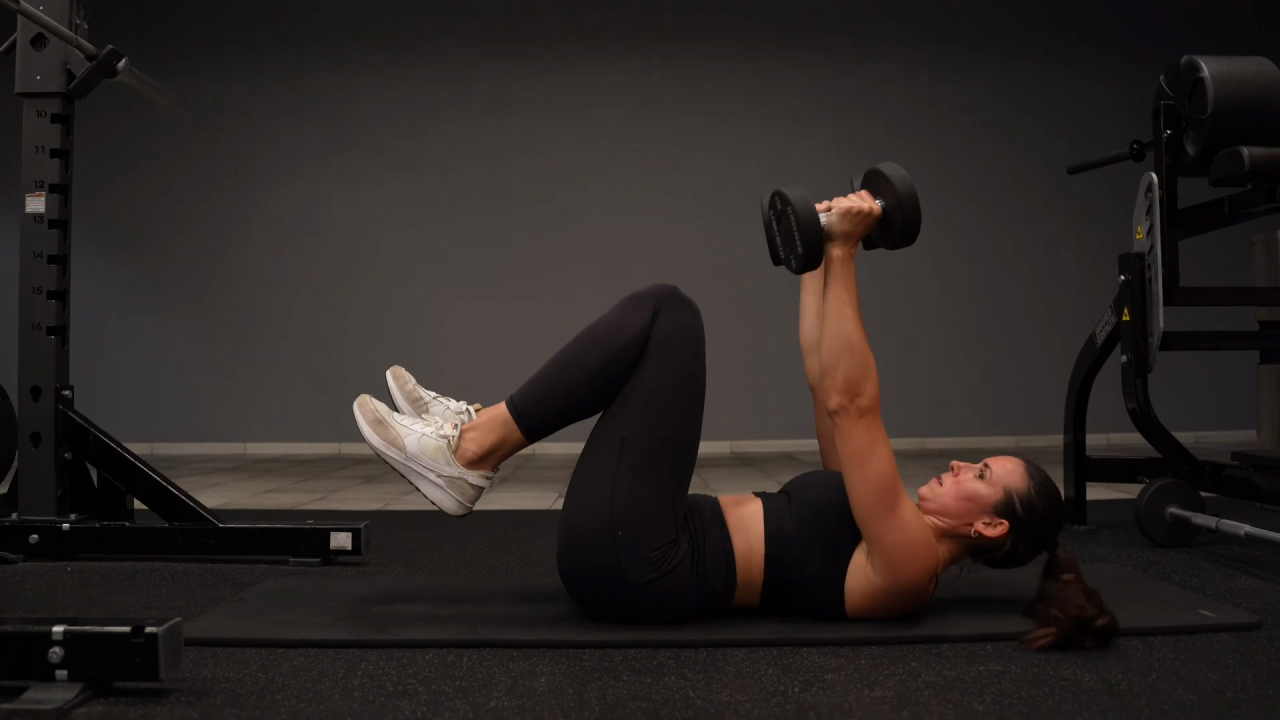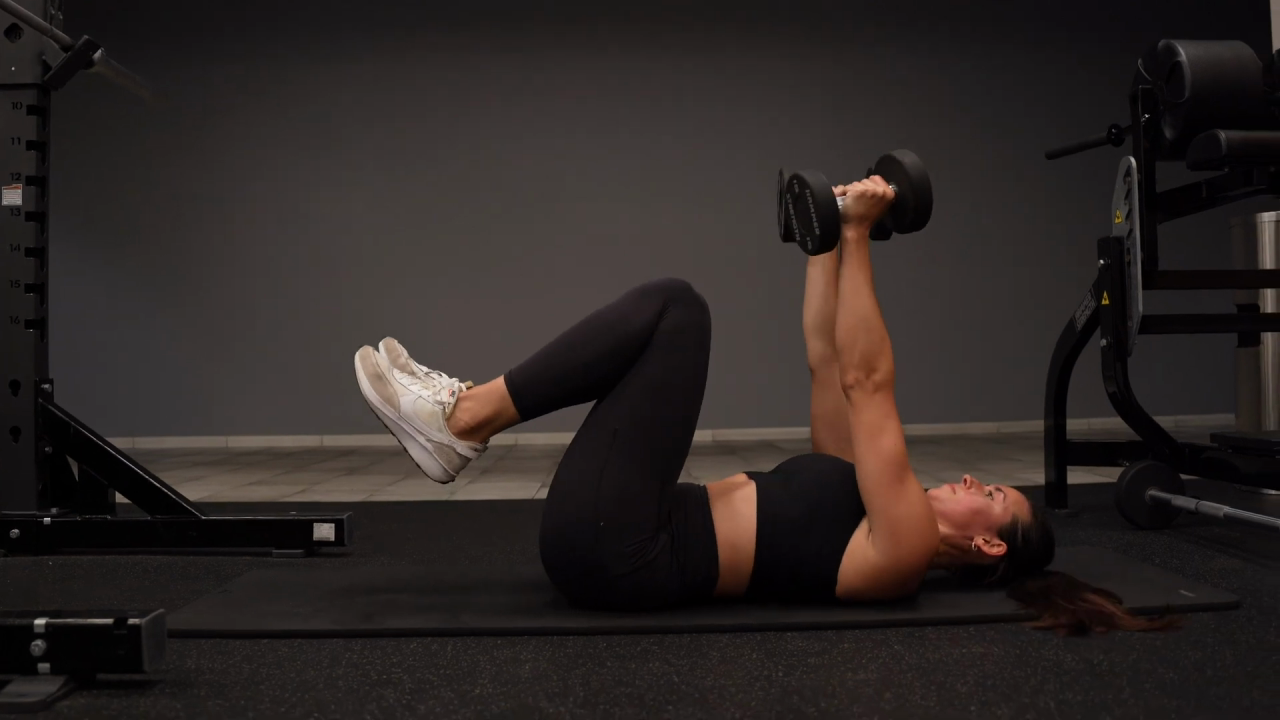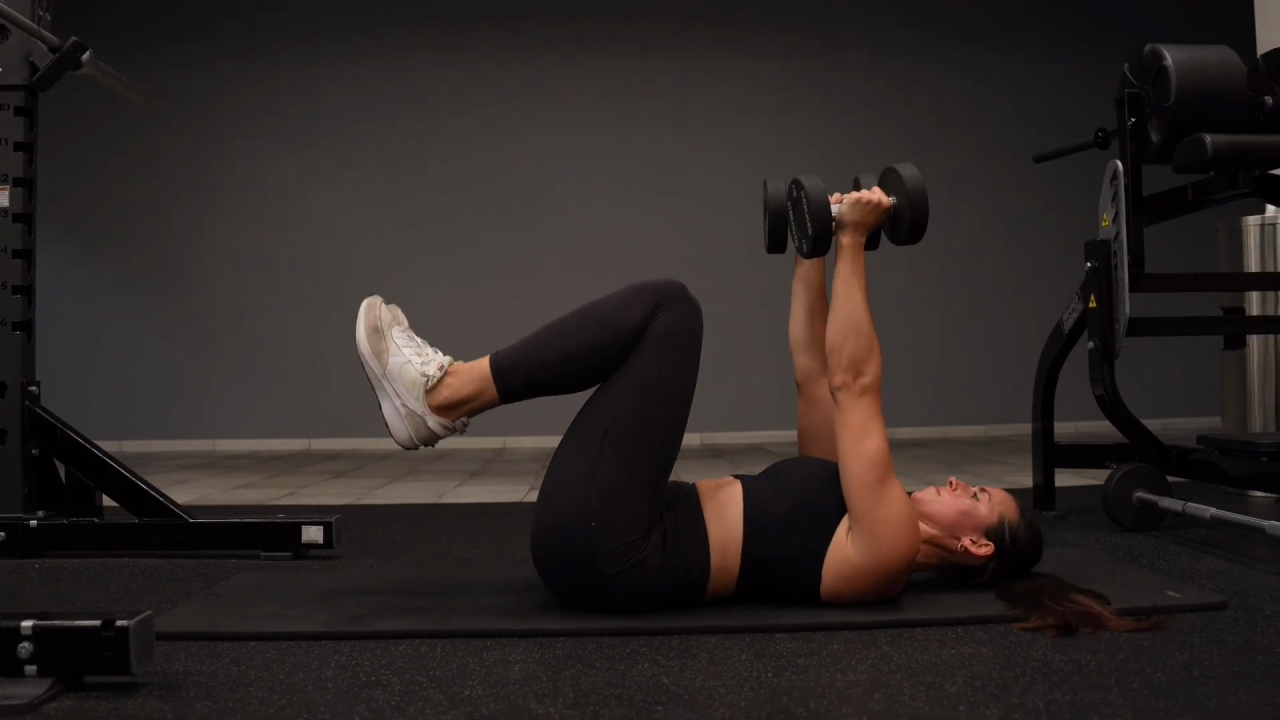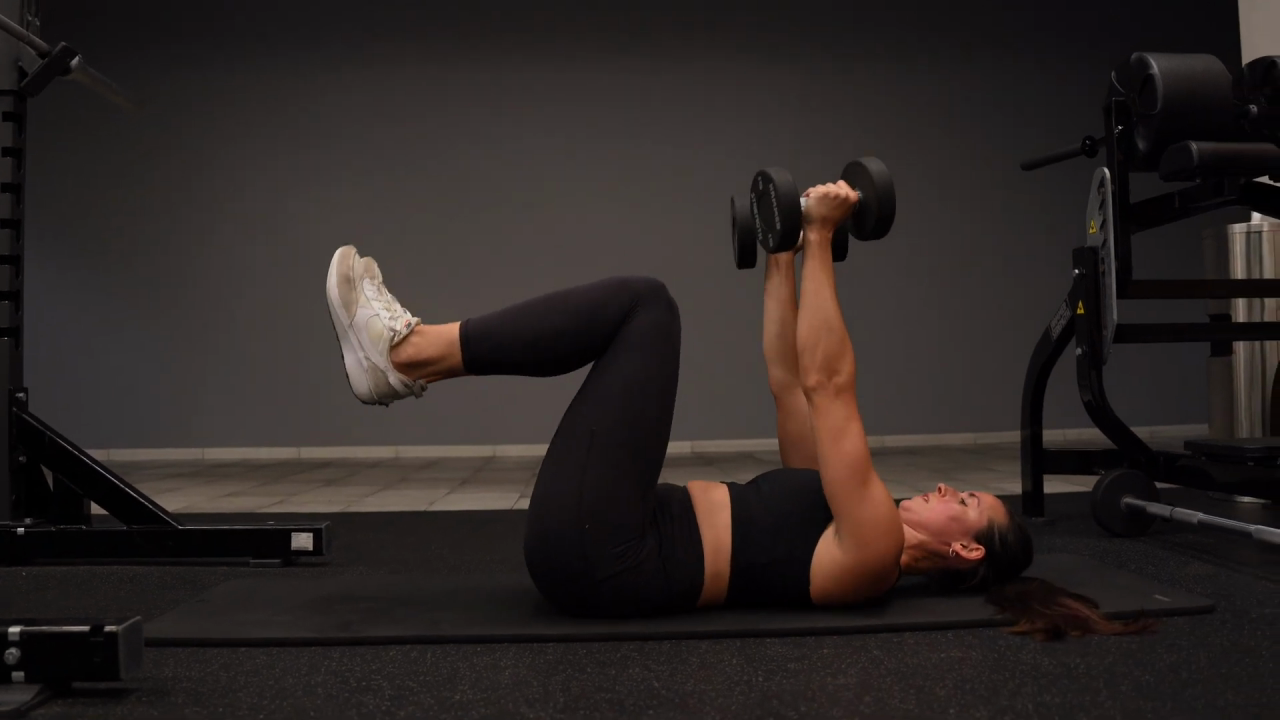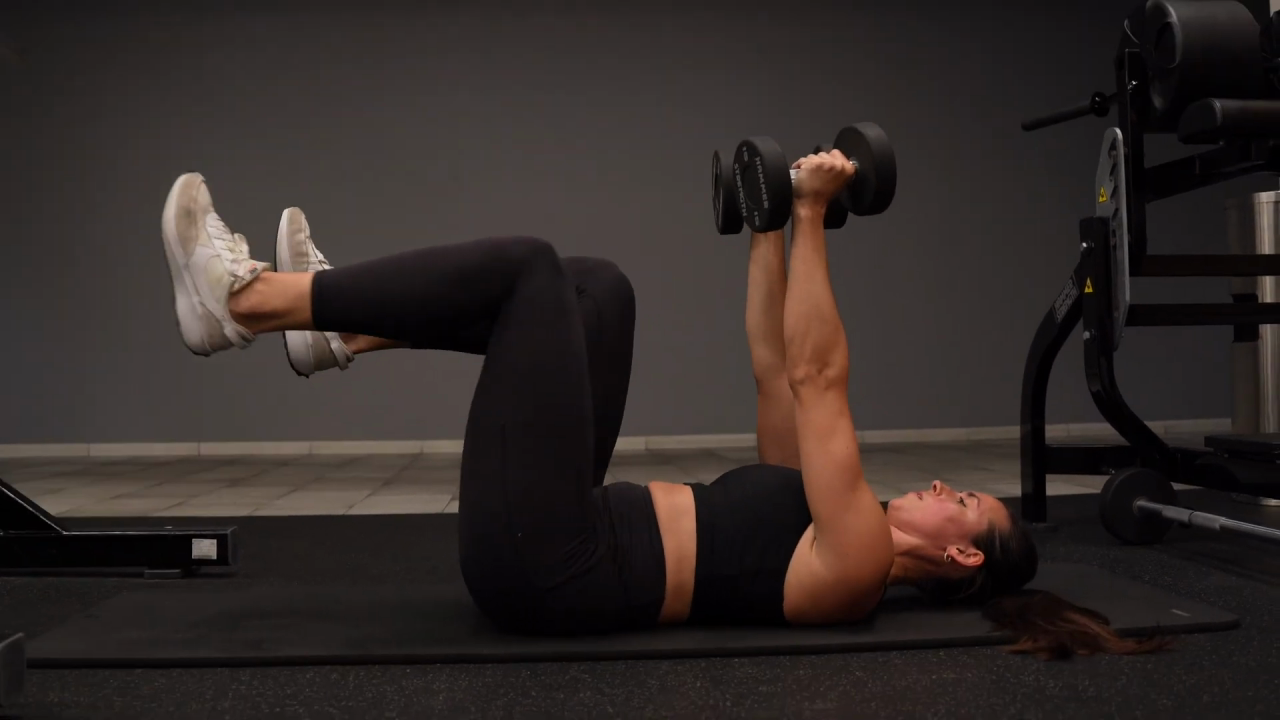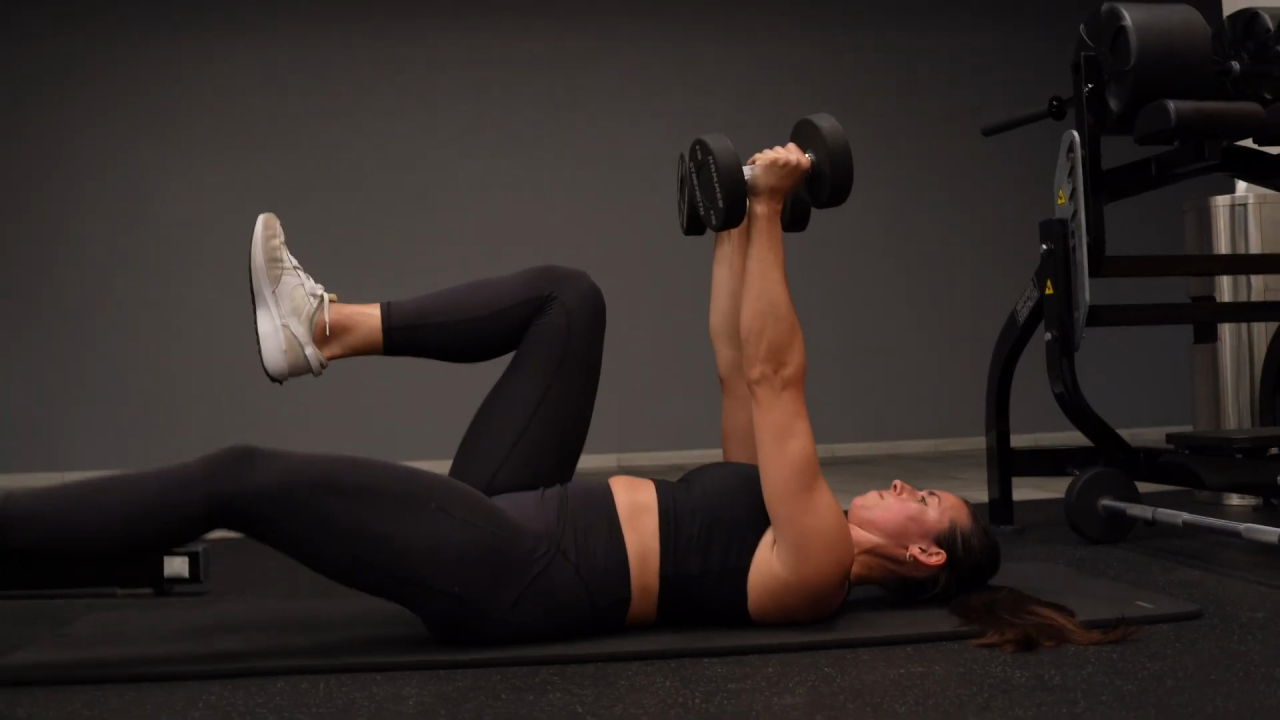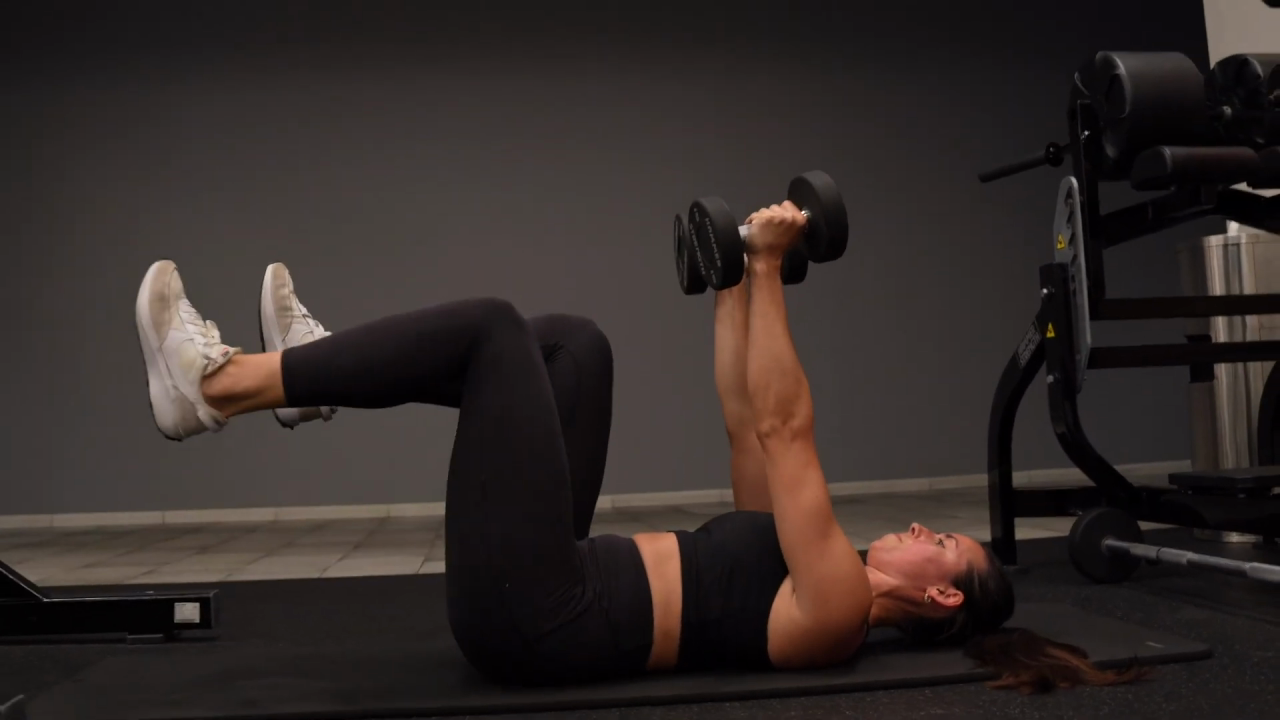
dt=0.7s
person 1, frame 1
left shoulder: (908, 566)
right shoulder: (896, 526)
left elbow: (851, 405)
right elbow: (828, 384)
left wrist: (844, 254)
right wrist: (815, 257)
left hip: (630, 564)
right hip: (639, 556)
left knee: (664, 315)
right knee: (661, 325)
left ankle: (473, 454)
right ankle: (473, 434)
person 1, frame 2
left shoulder: (907, 544)
right shoulder: (862, 501)
left elbow: (868, 384)
right elbow: (824, 362)
left wrist: (858, 235)
right wrist: (825, 242)
left hip: (612, 554)
right hip: (610, 542)
left knee: (675, 308)
right knee: (666, 320)
left ankle: (464, 424)
right ankle: (463, 411)
person 1, frame 3
left shoulder: (886, 549)
right shoulder: (856, 522)
left elbow: (854, 386)
right elbow: (814, 374)
left wrist: (853, 242)
right wrist: (811, 249)
left hip: (601, 550)
right hip: (599, 539)
left knee: (667, 308)
right knee: (659, 320)
left ankle: (444, 396)
right ankle: (447, 389)
person 1, frame 4
left shoulder: (873, 554)
right shoulder: (843, 524)
left elbow: (827, 386)
right elbow: (788, 381)
left wrist: (820, 240)
right wrist: (781, 254)
left hip: (597, 557)
right hip: (596, 543)
left knee: (645, 306)
right knee: (635, 317)
left ankle: (408, 350)
right ankle: (412, 357)
person 1, frame 5
left shoulder: (855, 567)
right shoulder: (819, 528)
left elbow: (816, 380)
right elbow: (772, 369)
left wrist: (811, 218)
right wrist: (769, 229)
left hip: (547, 568)
right hip: (563, 545)
left knee: (531, 268)
right knee: (595, 287)
left ankle: (253, 298)
right ankle: (342, 328)
person 1, frame 6
left shoulder: (816, 564)
right shoulder: (787, 524)
left elbow: (775, 381)
right elbow: (734, 366)
left wrist: (770, 215)
right wrist: (730, 224)
left hip: (500, 576)
right hip: (505, 525)
left knee: (239, 477)
right knee: (568, 296)
right ankle: (325, 327)
person 1, frame 7
left shoulder: (834, 609)
right shoulder: (803, 565)
left elbow: (783, 432)
right elbow: (742, 415)
left wrist: (770, 270)
right wrist: (731, 280)
left hip: (537, 618)
right hip: (552, 594)
left knee: (492, 325)
right knee: (576, 342)
left ankle: (218, 384)
right ankle: (311, 375)
